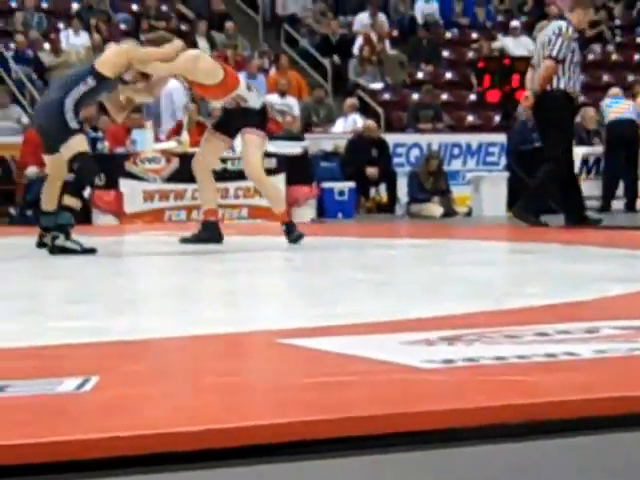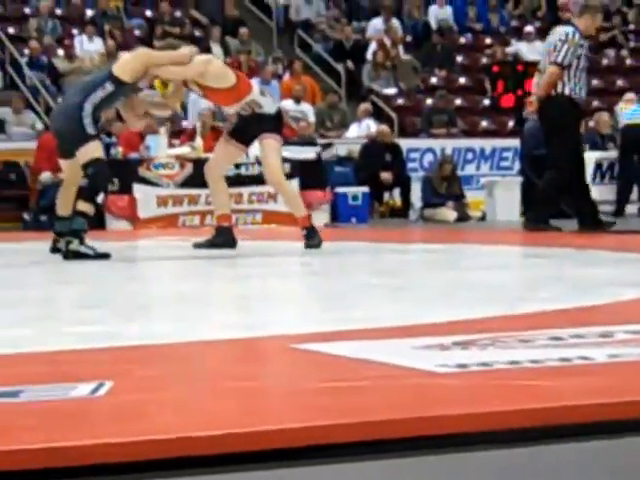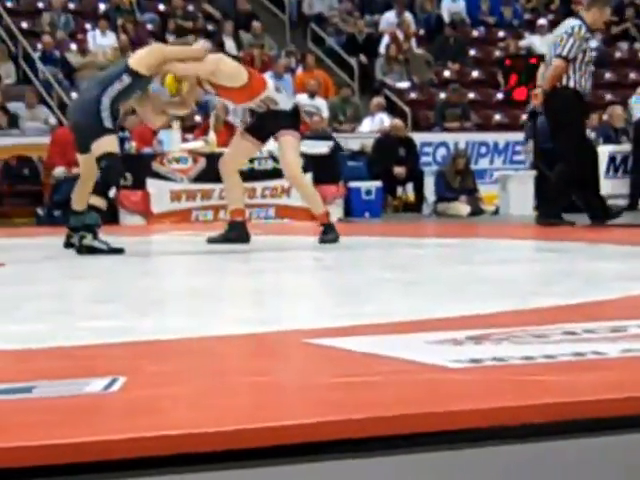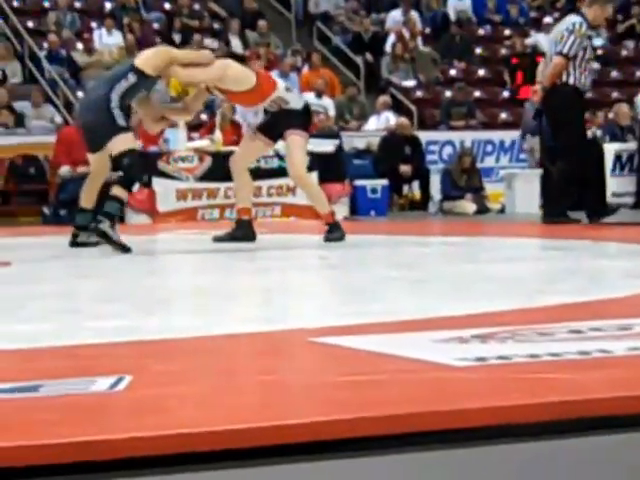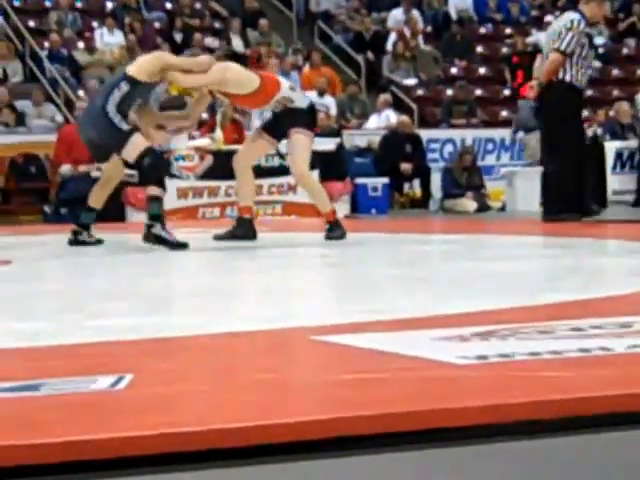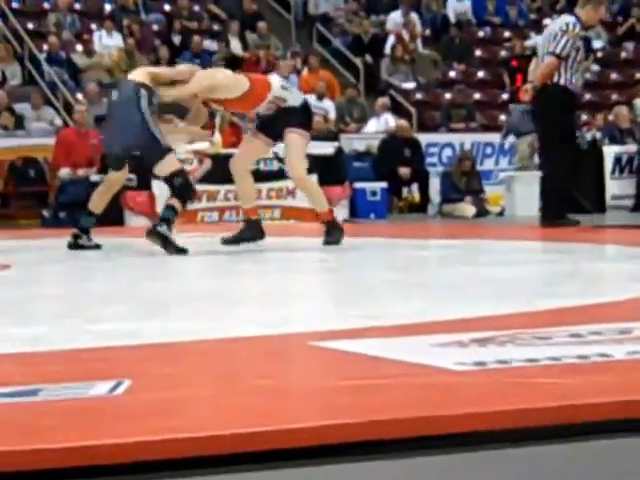
dt=0.1s
person 1, frame 1
left shoulder: (551, 29)
right shoulder: (565, 30)
left elbow: (535, 67)
right elbow: (550, 65)
left wrist: (532, 92)
right wrist: (535, 93)
left hip: (546, 101)
right hip: (556, 101)
left knee: (563, 161)
right knee: (559, 161)
left ankle: (576, 216)
right ankle: (526, 206)
person 1, frame 2
left shoulder: (559, 33)
right shoulder: (572, 36)
left elbow: (541, 73)
right elbow: (554, 71)
left wrist: (538, 98)
right wrist: (540, 100)
left hip: (552, 107)
right hip: (562, 107)
left knee: (573, 166)
right knee: (563, 167)
left ankle: (589, 218)
right ankle: (537, 217)
person 1, frame 3
left shoulder: (568, 27)
right shoulder: (578, 29)
left elbow: (548, 65)
right elbow: (559, 64)
left wrist: (541, 90)
right wrist: (545, 91)
left hip: (560, 100)
right hip: (567, 100)
left knee: (583, 157)
right knee: (570, 160)
left ankle: (599, 211)
right ankle: (550, 213)
person 1, frame 4
left shoulder: (569, 23)
right shoulder: (579, 26)
left elbow: (548, 61)
right elbow: (559, 61)
left wrist: (542, 86)
right wrist: (545, 88)
left hip: (559, 96)
right hip: (567, 96)
left knee: (579, 154)
right knee: (571, 157)
left ankle: (595, 207)
right ankle: (553, 211)
person 1, frame 5
left shoulder: (567, 20)
right shoulder: (576, 24)
left elbow: (544, 57)
right elbow: (557, 58)
left wrist: (537, 83)
right wrist: (542, 84)
left hip: (555, 93)
right hip: (562, 93)
left knee: (573, 151)
right knee: (565, 153)
left ankle: (577, 206)
right ankle: (554, 208)
person 1, frame 6
left shoulder: (562, 23)
right shoulder: (572, 26)
left elbow: (540, 60)
right elbow: (552, 61)
left wrist: (534, 85)
right wrist: (537, 87)
left hip: (550, 96)
right hip: (557, 96)
left knee: (556, 156)
right knee: (559, 156)
left ankle: (554, 210)
right ankle: (552, 213)
person 2, frame 1
left shoulder: (107, 80)
right shoulder: (123, 52)
right elbow: (170, 53)
right wrist: (177, 44)
left hip: (45, 111)
right hip: (60, 110)
left knee: (57, 175)
right knee: (85, 170)
left ankle: (46, 232)
right ankle: (60, 235)
person 2, frame 2
left shoulder: (123, 85)
right shoulder: (140, 58)
left elbow: (137, 122)
right elbow: (185, 56)
right wrist: (190, 50)
left hip: (62, 115)
right hip: (78, 115)
left knee: (72, 181)
right knee: (99, 176)
left ankle: (60, 238)
right ankle: (74, 241)
person 2, frame 3
left shoulder: (136, 90)
right shoulder: (155, 52)
left elbow: (154, 121)
right elbow: (200, 50)
right wrist: (200, 46)
left hip: (80, 110)
right hip: (96, 110)
left knee: (89, 175)
right knee: (112, 171)
left ankle: (74, 233)
right ankle: (88, 234)
person 2, frame 4
left shoulder: (140, 92)
right shoulder: (160, 54)
left elbow: (153, 126)
right elbow: (207, 58)
left hip: (88, 109)
right hip: (105, 108)
left knee: (99, 173)
right knee: (132, 167)
left ankle: (80, 231)
right ankle: (105, 222)
person 2, frame 5
right shoulder: (153, 61)
left elbow: (153, 137)
right elbow: (204, 64)
right wrist: (204, 60)
left hip: (92, 122)
right hip: (105, 117)
left knee: (112, 176)
right knee: (155, 165)
left ankle: (81, 230)
right ankle: (155, 226)
person 2, frame 6
right shoulder: (142, 74)
right elbow: (185, 72)
left hip: (114, 137)
left knee: (112, 182)
right knee: (183, 188)
left ankle: (80, 235)
right ankle: (163, 227)
person 3, frame 1
left shoulder: (193, 60)
right shoulder: (176, 65)
left elbow: (154, 68)
left hip: (252, 109)
right hip: (231, 111)
left knee: (253, 171)
right knee: (200, 164)
left ankle: (289, 225)
right ankle: (211, 227)
person 3, frame 2
left shoulder: (204, 65)
right shoulder: (187, 78)
left elbow: (165, 71)
left hip: (267, 115)
right hip: (247, 118)
left knee: (273, 175)
right knee: (212, 169)
left ankle: (309, 229)
right ankle: (224, 231)
person 3, frame 3
left shoulder: (216, 64)
right shoulder: (201, 79)
left elbow: (177, 69)
right elbow: (184, 101)
left hip: (284, 112)
right hip: (263, 114)
left knee: (291, 171)
right knee: (227, 164)
left ankle: (327, 226)
right ankle: (237, 227)
person 3, frame 4
left shoulder: (224, 69)
right shoulder: (211, 80)
left elbow: (183, 75)
left hip: (295, 111)
right hip: (275, 114)
left knee: (297, 172)
right knee: (237, 162)
left ankle: (333, 225)
right ankle: (244, 225)
person 3, frame 5
left shoulder: (226, 73)
right shoulder: (213, 82)
left elbow: (183, 81)
left hip: (300, 110)
right hip: (282, 114)
left knee: (299, 171)
right knee: (241, 161)
left ankle: (333, 223)
right ankle: (245, 224)
person 3, frame 6
left shoulder: (211, 80)
right shoulder: (204, 90)
left elbow: (172, 94)
left hip: (294, 109)
right hip: (273, 114)
left knee: (296, 172)
right knee: (238, 164)
left ankle: (332, 224)
right ankle: (253, 226)
